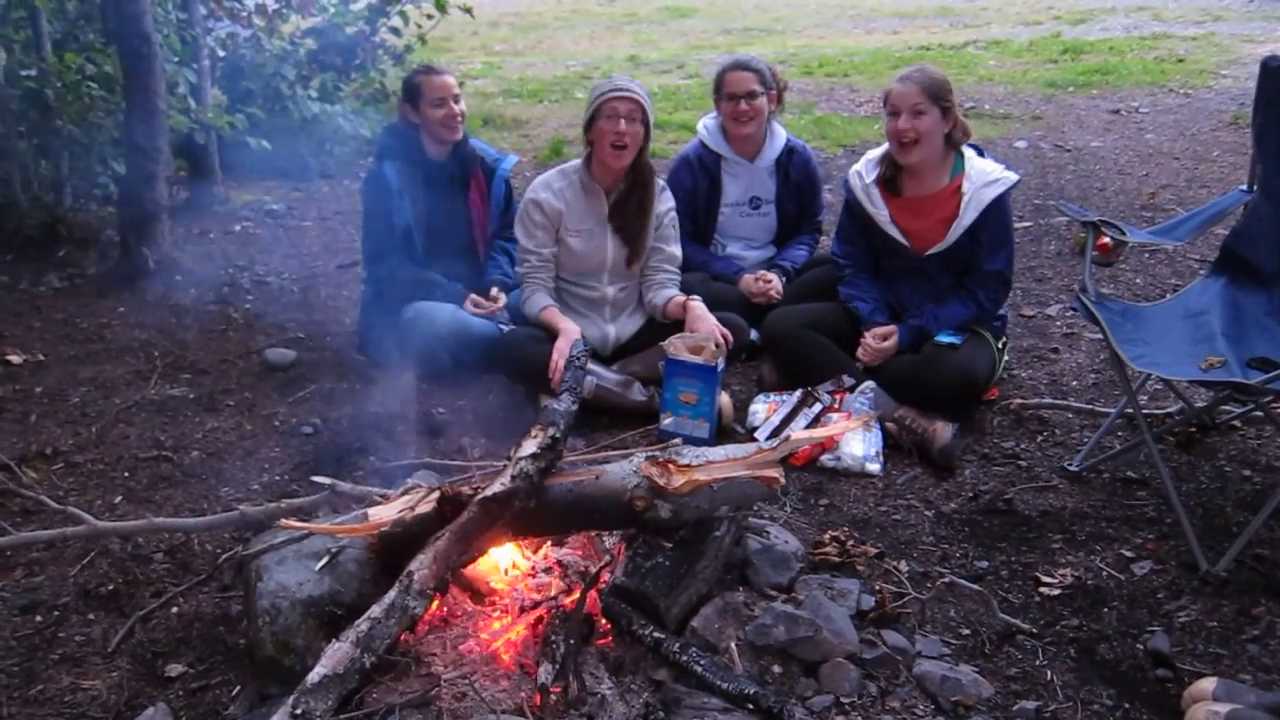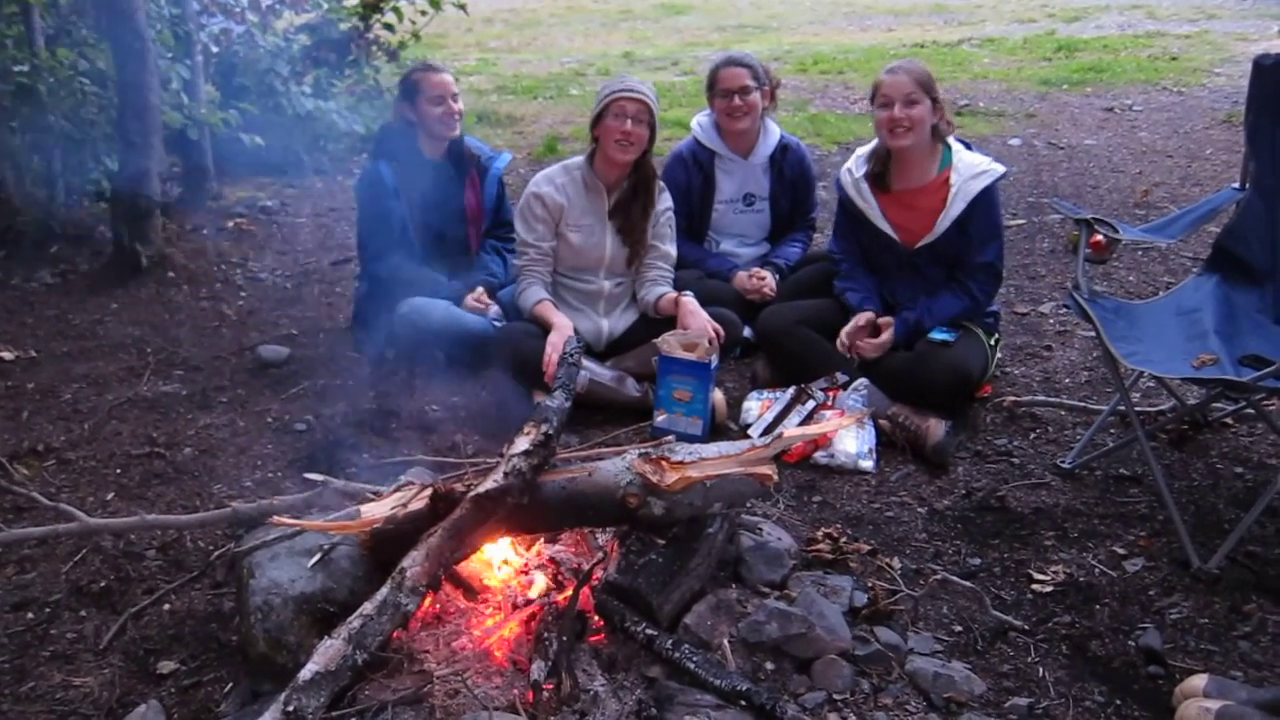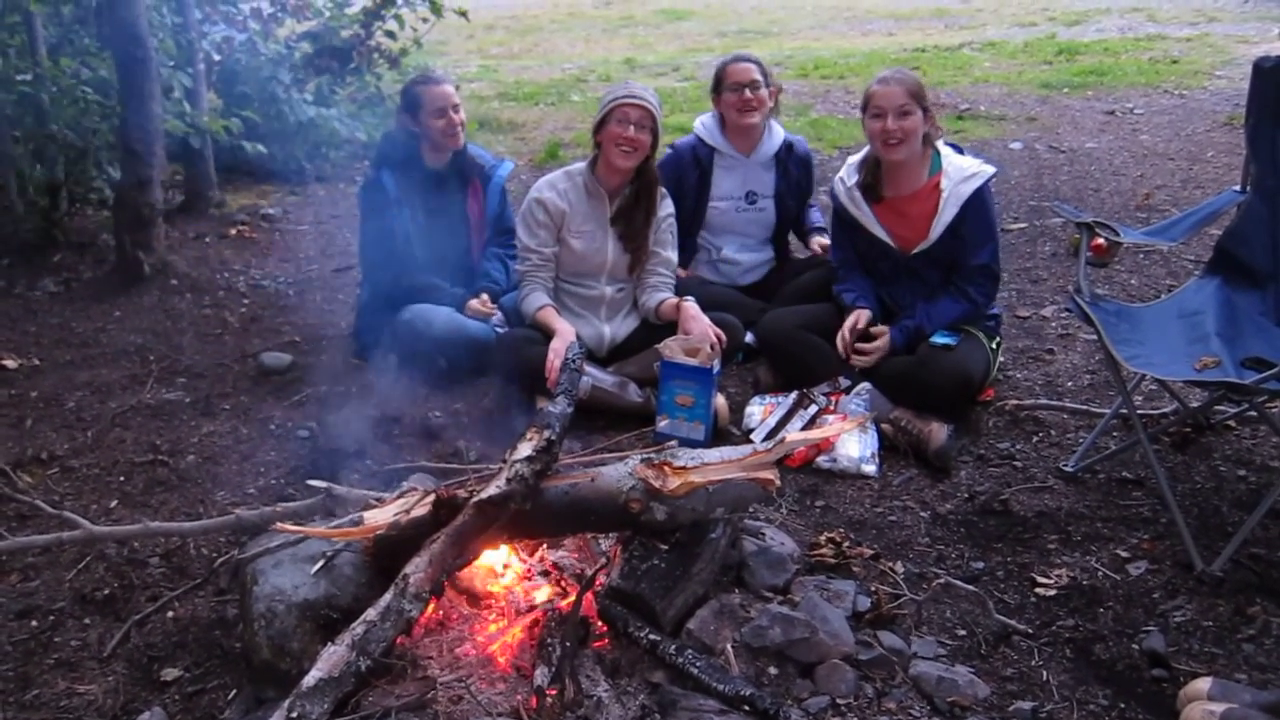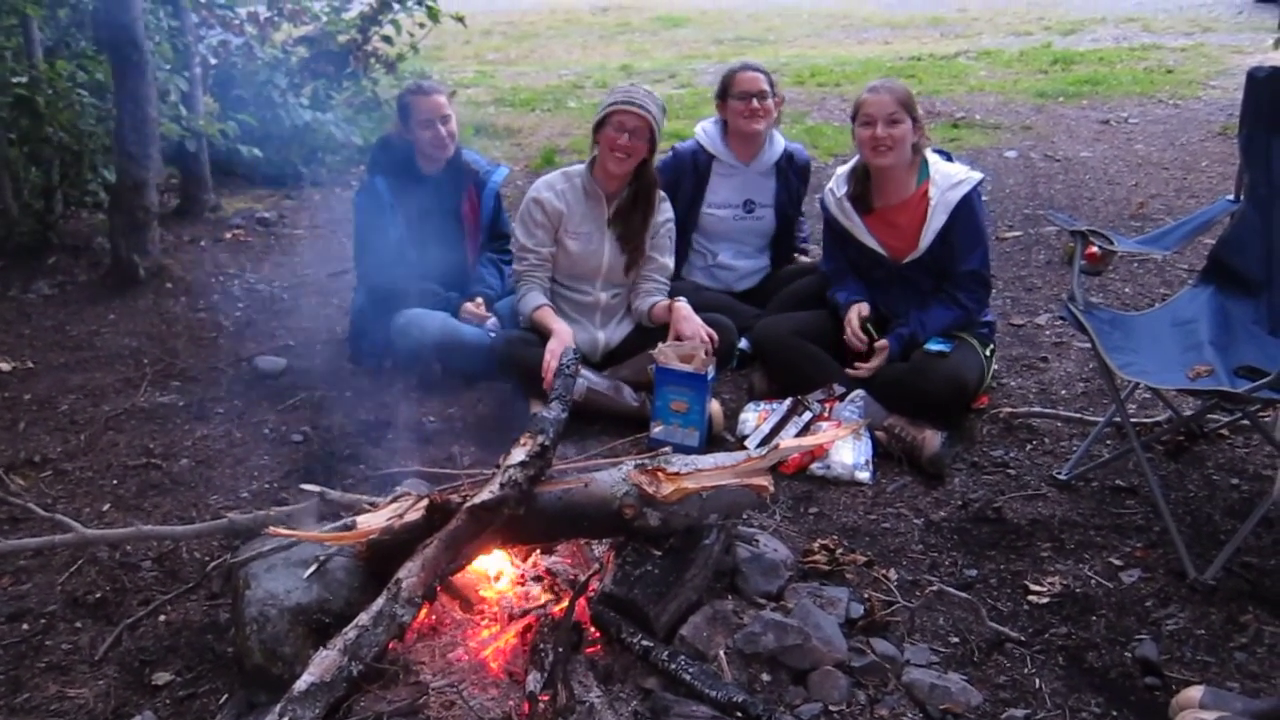
dt=0.5s
person 1, frame 1
left shoulder: (984, 189)
right shoulder: (866, 180)
left elbow: (987, 289)
right elbow: (853, 266)
left wrist: (908, 335)
right wrist: (874, 324)
left hip: (959, 324)
right hip: (883, 317)
left knee: (956, 375)
right knee: (781, 327)
left ankle: (834, 381)
right ankle: (900, 415)
person 1, frame 2
left shoulder: (972, 181)
right shoulder: (857, 176)
left elbow: (979, 281)
right elbow: (848, 260)
left wrist: (904, 328)
right wrist: (864, 311)
left hip: (952, 319)
right hip: (877, 311)
left knee: (949, 372)
right knee: (775, 325)
right ankle: (893, 411)
person 1, frame 3
left shoulder: (966, 185)
right shoulder: (850, 185)
left elbow: (977, 285)
right elbow: (848, 266)
left wrist: (902, 336)
right wrist: (859, 308)
left hip: (953, 323)
right hip: (878, 316)
left knee: (952, 376)
right knee: (776, 329)
left ankle: (831, 382)
right ankle: (895, 415)
person 1, frame 4
left shoulder: (954, 192)
right shoulder: (841, 194)
left elbow: (968, 291)
right elbow: (840, 272)
left wrist: (900, 343)
right wrist: (853, 305)
left hip: (946, 329)
right hip: (872, 324)
left knee: (946, 382)
right knee: (770, 336)
left ankle: (827, 387)
right ankle: (887, 422)
person 2, frame 1
left shoulder: (657, 195)
right shoulder: (547, 193)
left elbow: (660, 285)
right elbow: (535, 287)
left wrist: (690, 306)
right wrist: (565, 328)
left hip: (634, 336)
right hip: (571, 335)
left knee: (732, 331)
right knee: (514, 347)
left ankle: (585, 384)
right ankle: (654, 397)
person 2, frame 2
left shoulder: (656, 195)
right shoulder: (549, 188)
left elbow: (653, 282)
right elbow: (531, 281)
left wrist: (683, 302)
right wrist: (559, 323)
left hip: (627, 332)
right hip: (566, 332)
left knee: (725, 326)
right knee: (509, 341)
left ankle: (578, 380)
right ankle: (647, 392)
person 2, frame 3
left shoulder: (658, 202)
right shoulder: (550, 194)
left elbow: (654, 288)
right elbow: (534, 285)
left wrist: (684, 307)
right wrist: (561, 329)
left hip: (629, 338)
right hip: (568, 338)
left knee: (726, 331)
right knee: (511, 348)
left ankle: (581, 386)
right ankle: (651, 398)
person 2, frame 4
left shoulder: (657, 206)
right shoulder: (548, 194)
left elbow: (647, 293)
right elbow: (530, 285)
left wrist: (677, 307)
right wrist: (558, 328)
left hip: (624, 342)
right hip: (564, 339)
left knee: (720, 335)
right knee: (507, 348)
left ankle: (575, 389)
right ankle: (647, 403)
person 3, frame 1
left shoulder: (487, 164)
right shoulder: (386, 179)
left elbow: (508, 234)
right elbow: (383, 265)
left wrist: (498, 284)
right wrist: (454, 298)
left hip: (482, 294)
right hip: (418, 302)
right knee: (422, 323)
person 3, frame 2
left shoulder: (481, 162)
right shoulder: (381, 177)
left elbow: (502, 233)
right elbow: (381, 261)
left wrist: (484, 284)
right wrist: (453, 295)
left hip: (476, 292)
right hip: (411, 298)
right knee: (417, 319)
person 3, frame 3
left shoulder: (484, 170)
right shoulder: (384, 185)
left elbow: (503, 240)
right elbow: (385, 271)
left wrist: (487, 292)
right wrist: (457, 302)
left hip: (477, 299)
right hip: (413, 307)
right knee: (419, 326)
person 3, frame 4
left shoulder: (479, 175)
right shoulder: (378, 191)
left elbow: (497, 247)
right elbow: (380, 275)
left wrist: (481, 296)
right wrist: (451, 305)
left hip: (473, 303)
right hip: (407, 309)
right knee: (413, 329)
person 4, frame 1
left shoulder: (798, 157)
right shoulder: (692, 162)
left elbow: (808, 230)
right elbow: (680, 241)
left wrist: (780, 274)
right wrist: (737, 278)
left hip: (776, 275)
right hip: (719, 278)
right knee: (688, 287)
left ankle: (757, 329)
person 4, frame 2
left shoulder: (792, 154)
right shoulder: (686, 158)
left elbow: (802, 227)
right elbow: (674, 238)
left wrist: (774, 271)
right wrist: (731, 275)
left hip: (769, 274)
right hip: (711, 277)
left knee: (836, 268)
right knee: (681, 285)
left ankle: (751, 325)
person 4, frame 3
left shoulder: (794, 153)
right shoulder: (687, 156)
left elbow: (803, 206)
left wrist: (816, 233)
left hip: (768, 278)
right hip: (706, 283)
left knee: (837, 268)
right knee: (676, 292)
person 4, frame 4
left shoulder: (793, 161)
right shoulder: (686, 160)
left wrist: (797, 253)
left hip: (763, 284)
right hip: (701, 289)
right knee: (675, 297)
left ankle: (749, 339)
